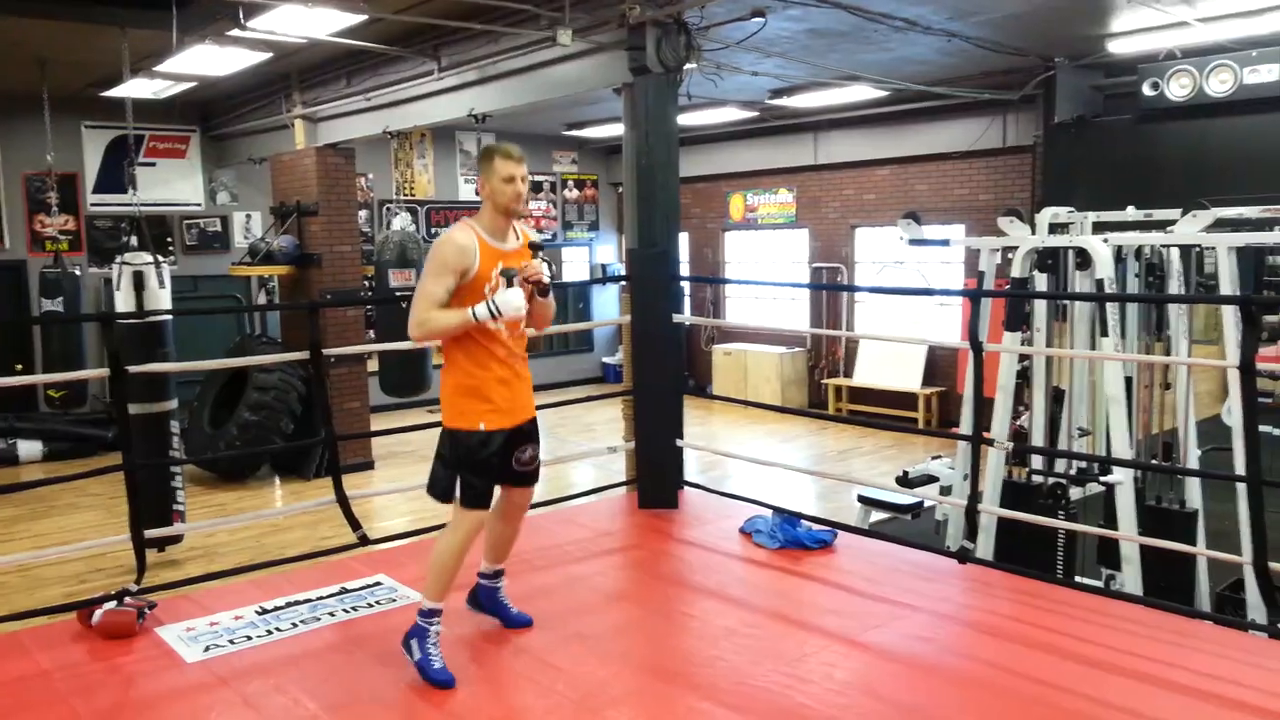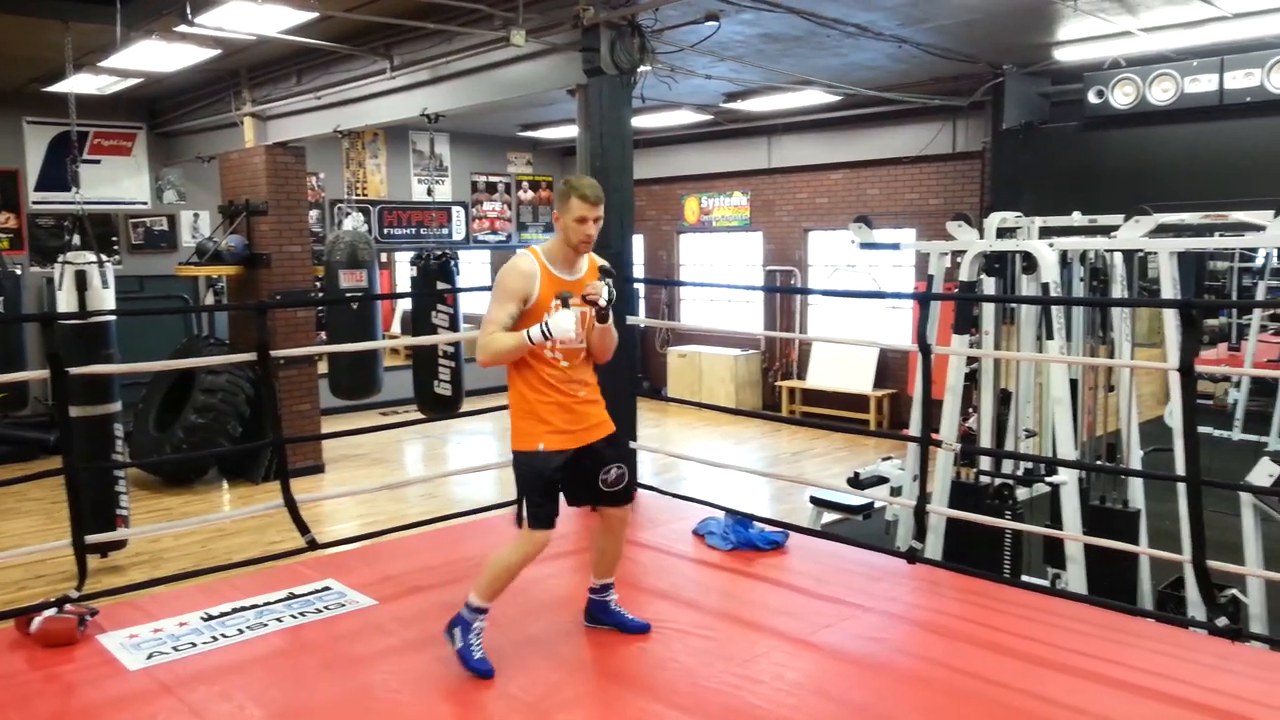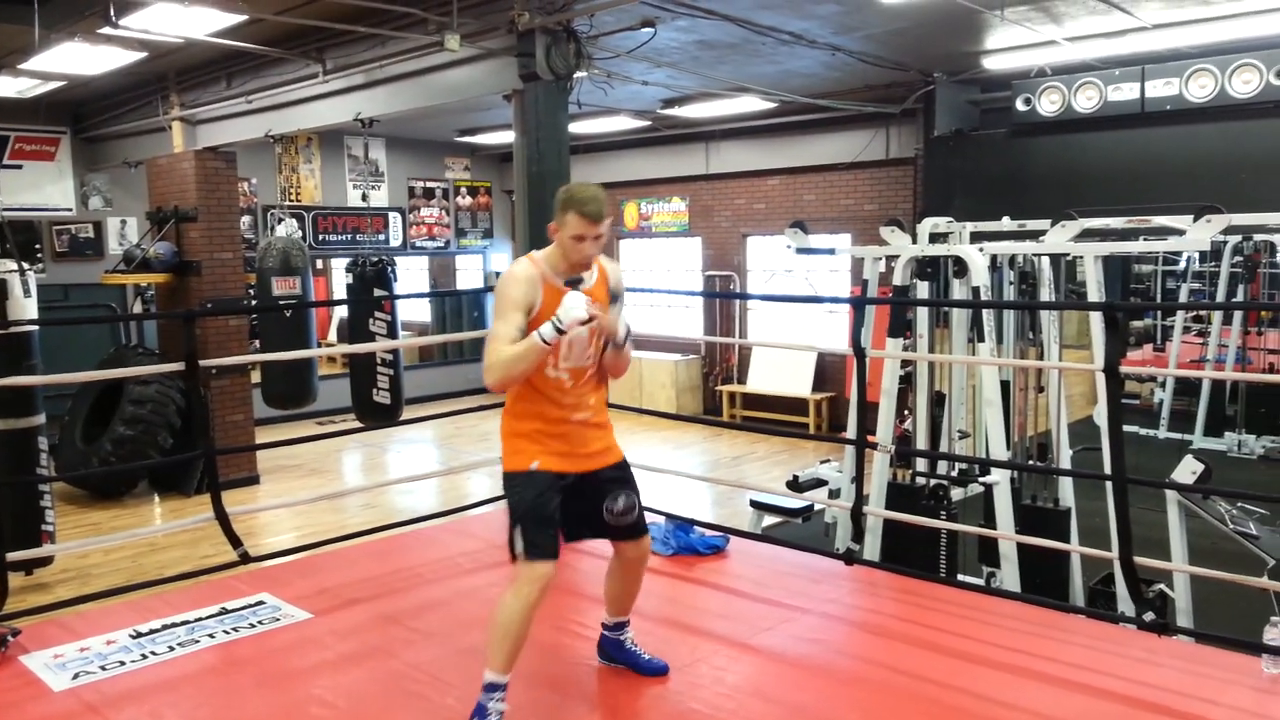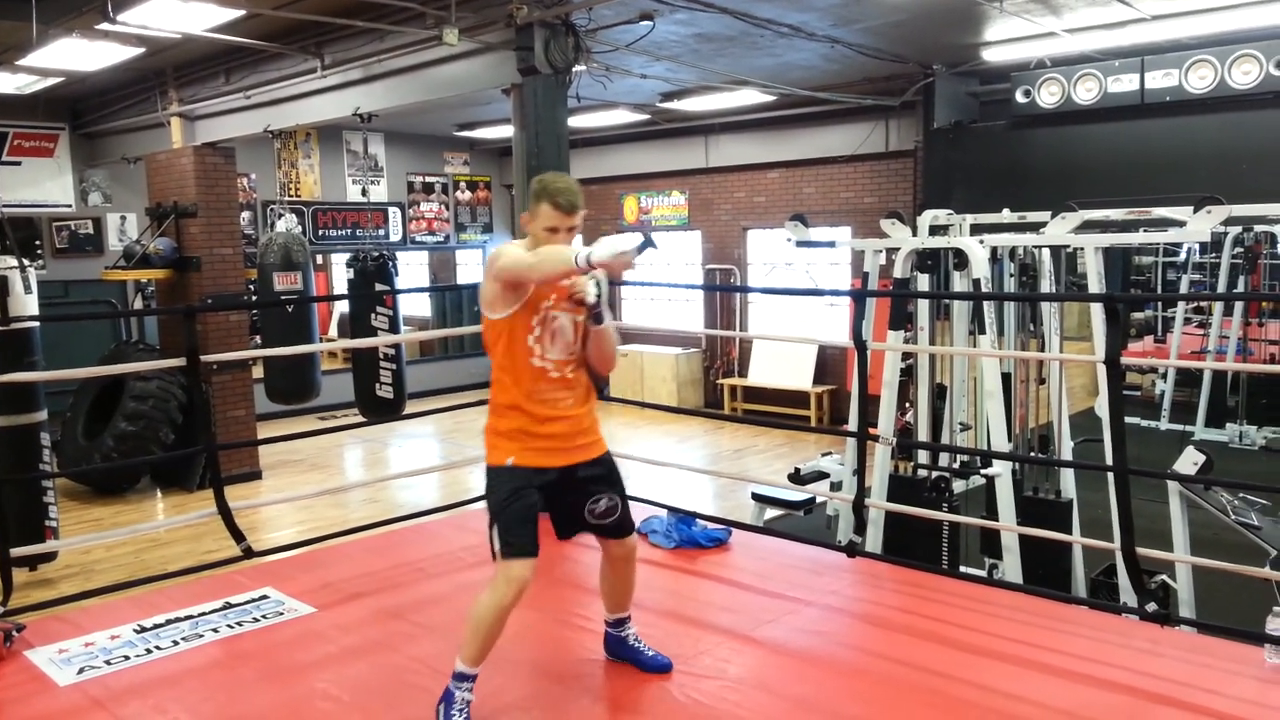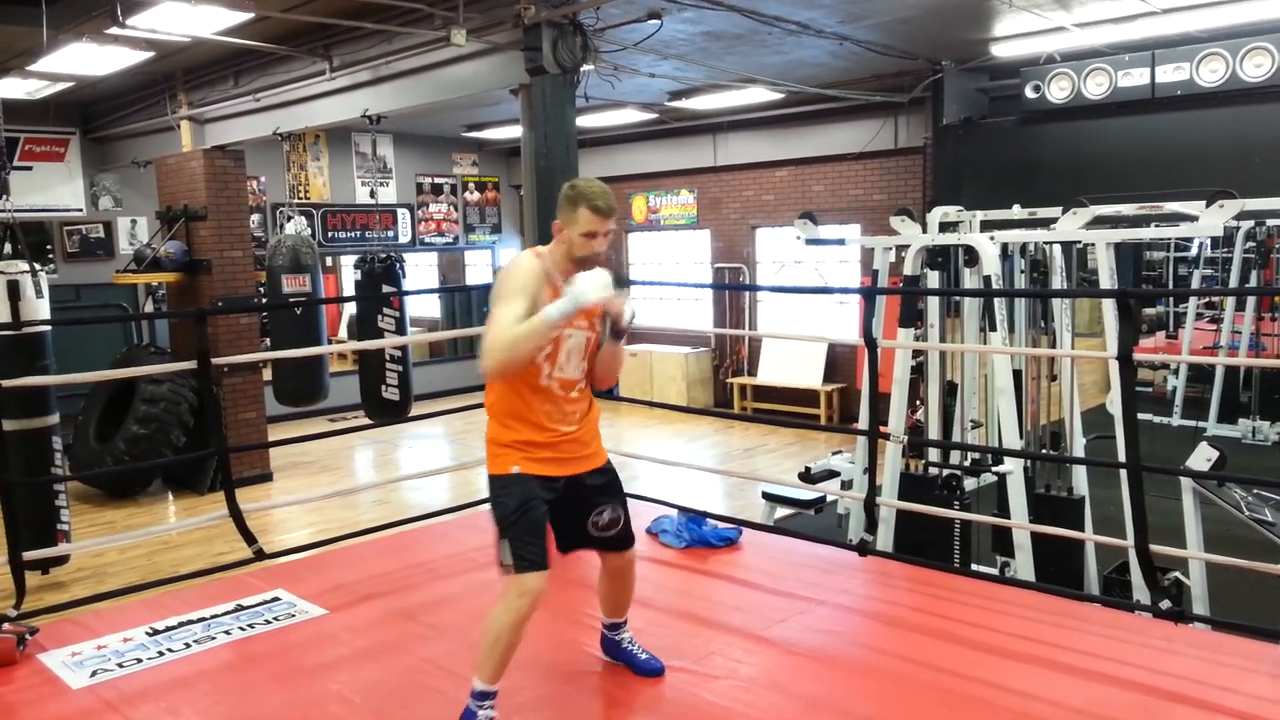
dt=1s
person 1, frame 1
left shoulder: (526, 239)
right shoulder: (457, 244)
left elbow: (540, 323)
right elbow: (419, 326)
left wrist: (540, 289)
right wrist: (488, 309)
left hip: (517, 398)
right hip: (473, 404)
left knee: (518, 495)
right knee: (471, 516)
left ankle: (489, 587)
right ankle: (424, 630)
person 1, frame 2
left shoulder: (596, 270)
right shoulder: (522, 271)
left elbow: (602, 356)
right elbow: (485, 351)
left wrist: (603, 314)
right wrist: (544, 331)
left hip: (589, 418)
right hip: (540, 426)
left knee: (616, 512)
right knee: (534, 536)
left ankle: (601, 602)
right ankle: (468, 620)
person 1, frame 3
left shoulder: (608, 277)
right shoulder: (523, 277)
right elbow: (495, 375)
left wrist: (619, 339)
right wrist: (558, 326)
left hip: (595, 445)
right hip: (534, 451)
left knee: (635, 546)
right knee: (534, 574)
left ankle: (615, 639)
person 1, frame 4
left shoulder: (587, 266)
right shoulder: (506, 261)
left elbow: (604, 364)
right elbow: (525, 267)
left wrist: (597, 310)
right wrist: (598, 254)
left hip: (581, 442)
right hip: (517, 449)
left knee: (622, 543)
right knee: (513, 576)
left ankle: (618, 634)
person 1, frame 5
left shoulder: (598, 281)
right shoulder: (522, 273)
left elbow: (604, 379)
right elbow: (494, 362)
left wrist: (617, 330)
right wrist: (567, 304)
left hip: (583, 452)
right hip: (520, 457)
left knee: (620, 555)
right knee: (526, 588)
left ankle: (615, 636)
